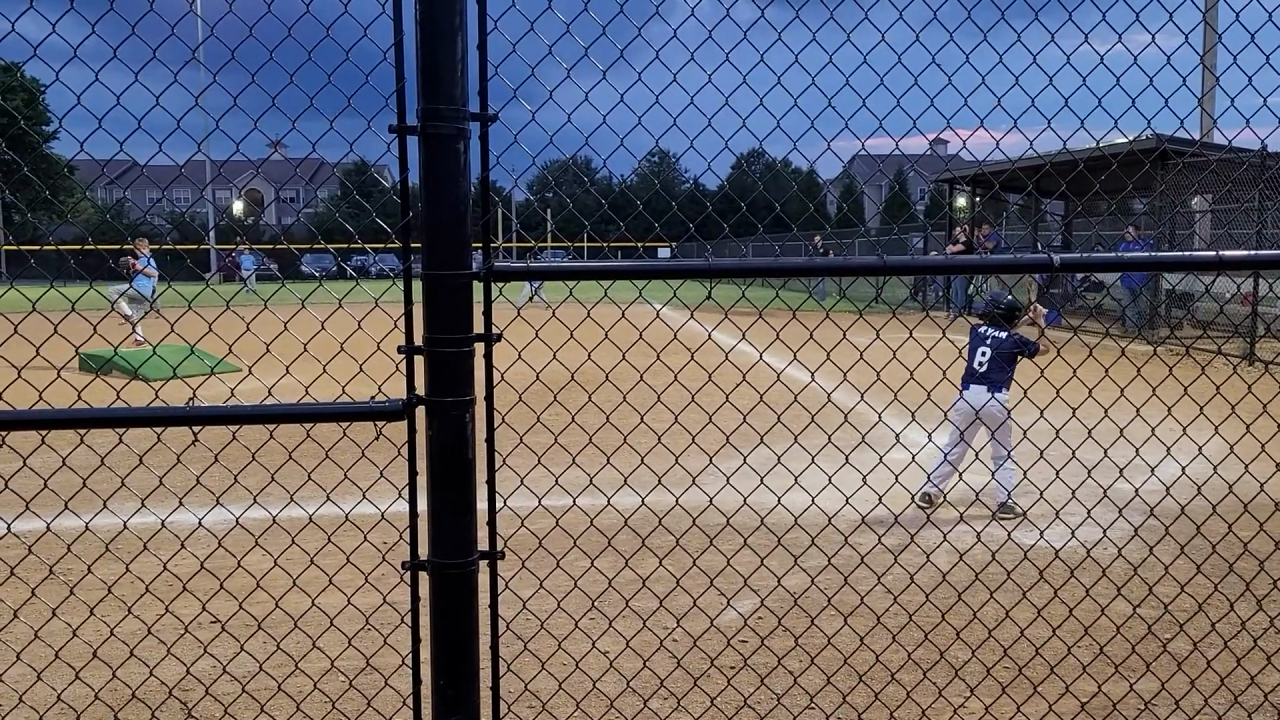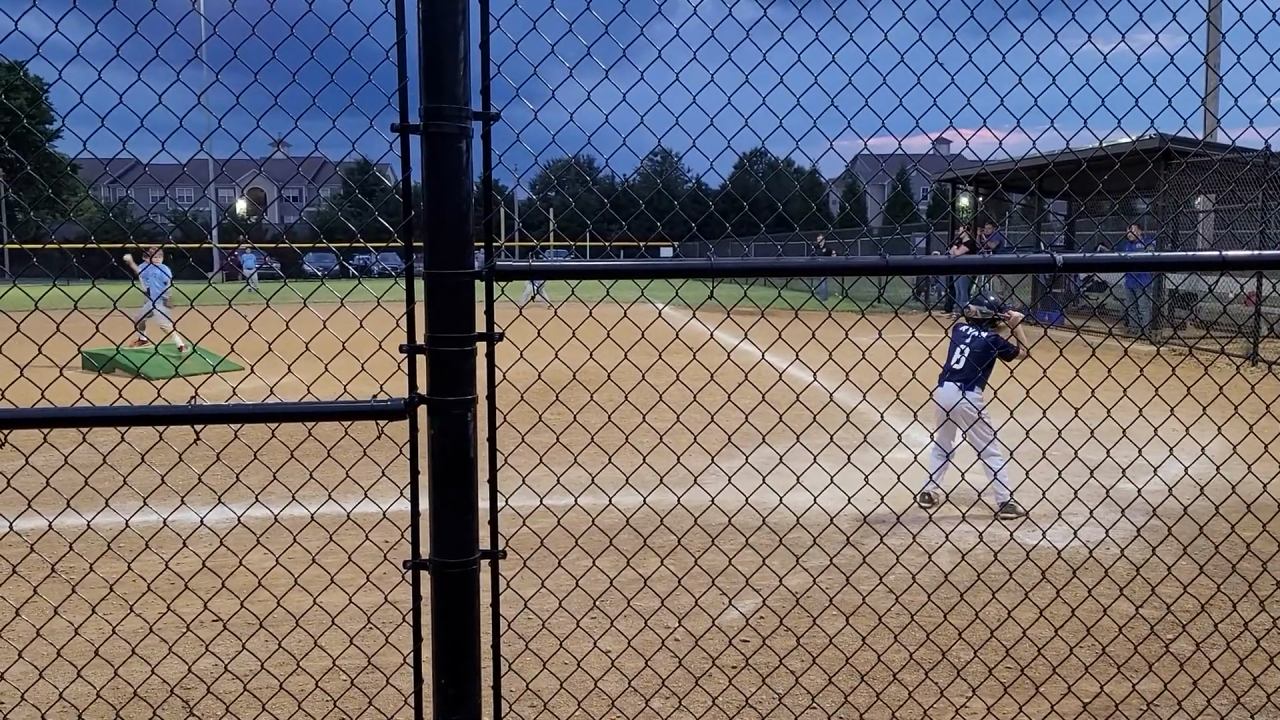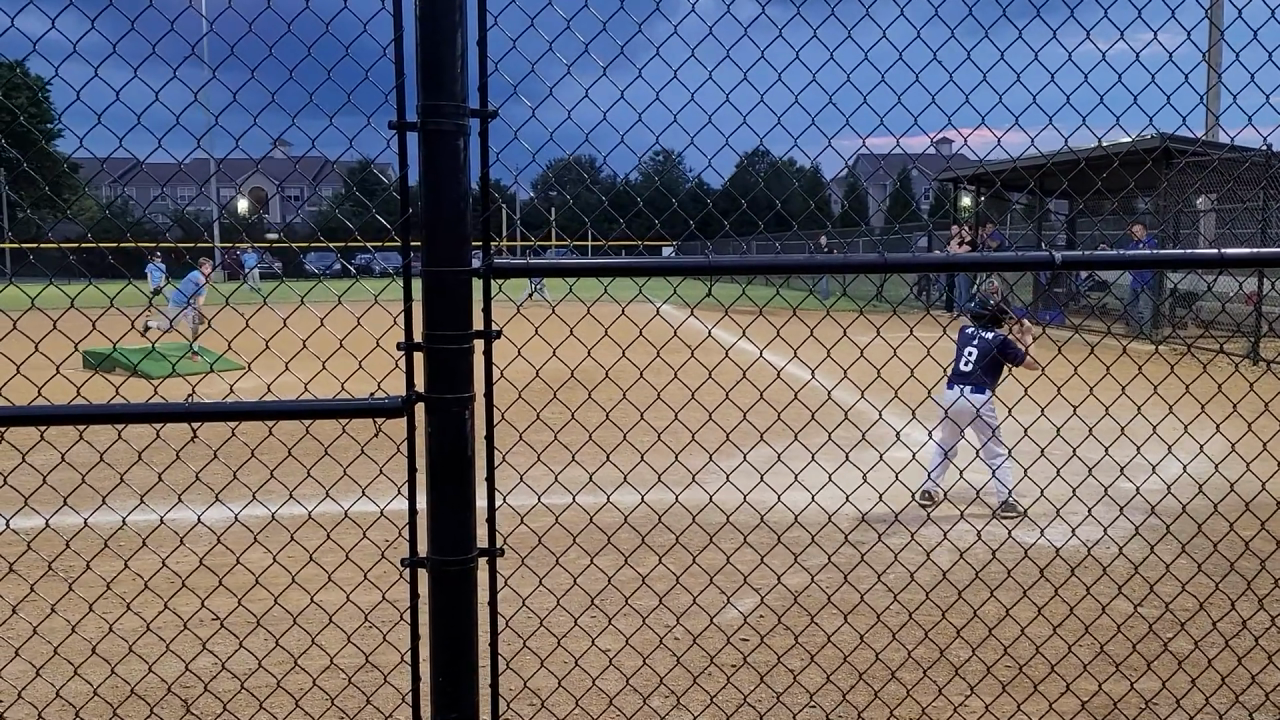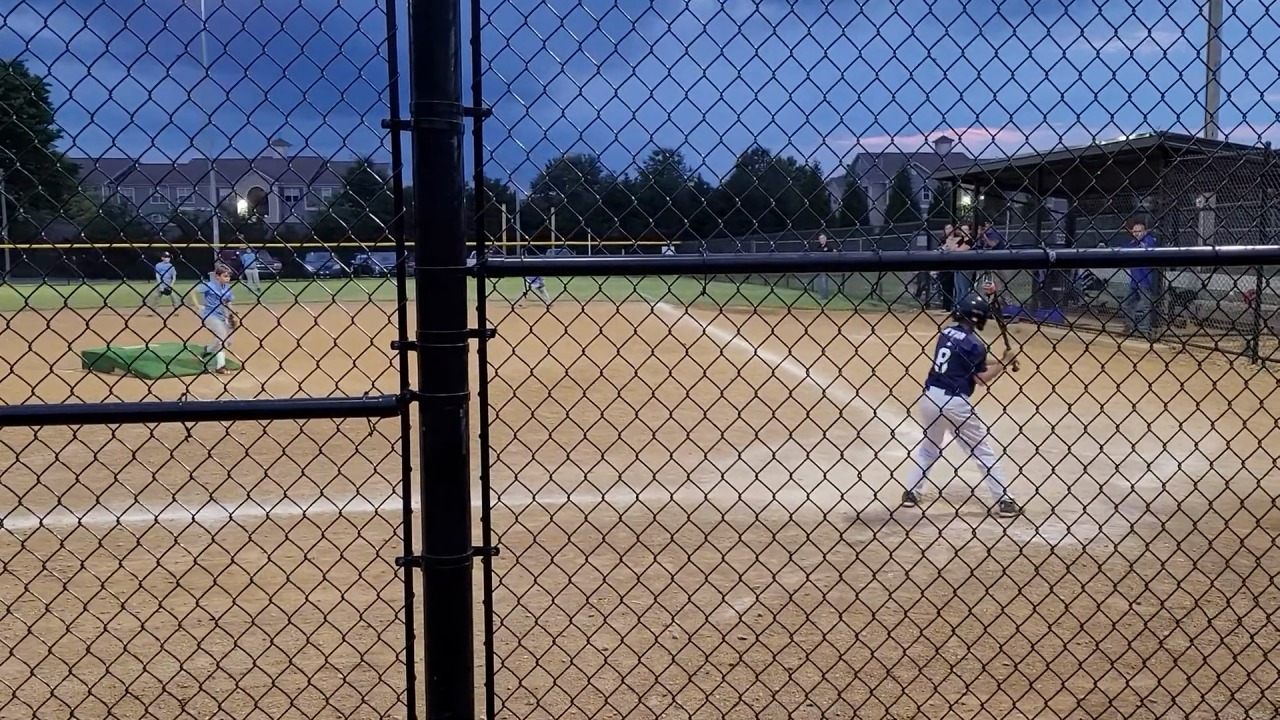
dt=0.4s
person 1, frame 1
left shoulder: (977, 330)
right shoulder: (1013, 339)
right elbow: (1044, 349)
left wrist: (1026, 319)
right wrist: (1039, 320)
left hip: (967, 394)
right hip: (993, 398)
left knee: (953, 448)
right knee: (1002, 453)
left ankle: (928, 493)
right ankle: (1006, 503)
person 1, frame 2
left shoulder: (959, 329)
right shoulder: (992, 339)
right elbow: (1024, 352)
left wrist: (1008, 326)
right wrist: (1016, 326)
left hip: (943, 391)
right hip: (968, 396)
left knee: (941, 445)
right knee: (990, 450)
left ankle: (929, 492)
right ankle: (1006, 502)
person 1, frame 3
left shoulder: (965, 331)
right shoulder: (1002, 340)
right elbow: (1033, 365)
left wrist: (1014, 335)
right wrist: (1026, 338)
left hip: (951, 393)
right hip: (978, 398)
left knee: (943, 445)
right knee: (997, 452)
left ankle: (929, 491)
right ankle: (1007, 502)
person 1, frame 4
left shoulder: (946, 333)
right shoulder: (974, 344)
right elbow: (980, 379)
left wrist: (994, 363)
right wrist: (1003, 365)
left hip: (929, 396)
right hip: (955, 401)
left knee: (928, 447)
right knee: (982, 449)
left ankle: (911, 492)
right ankle: (1004, 501)
